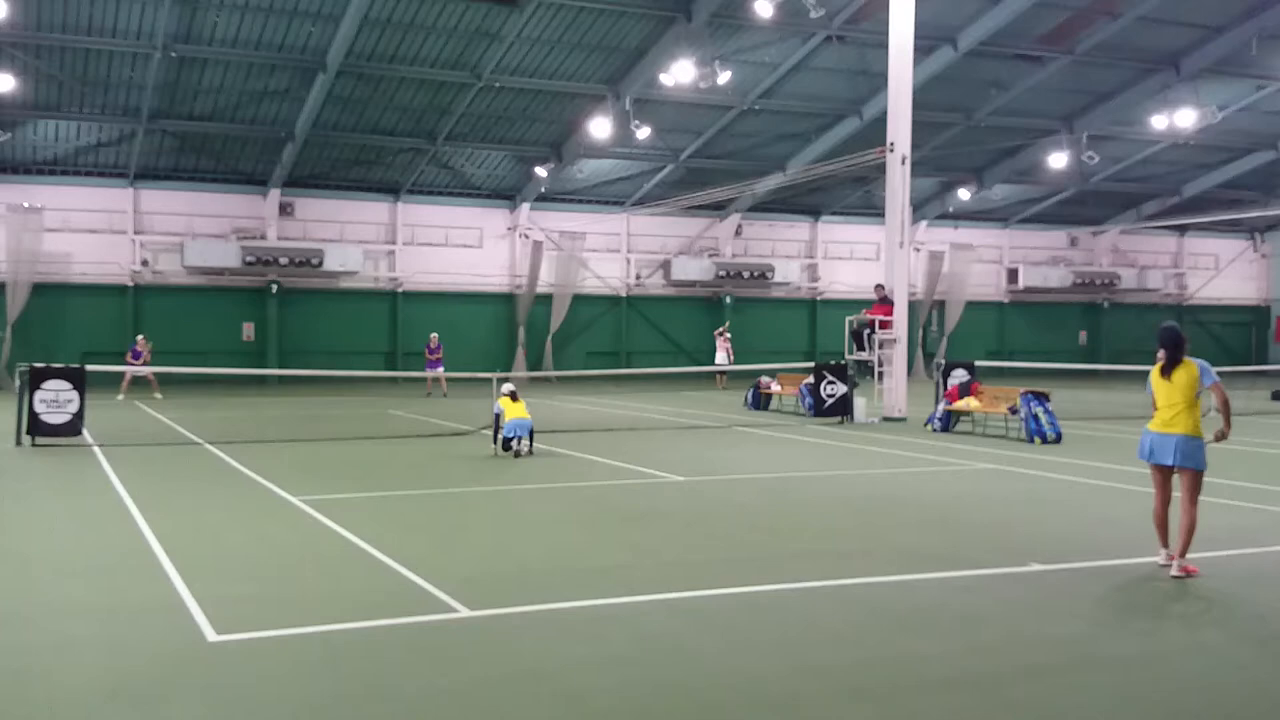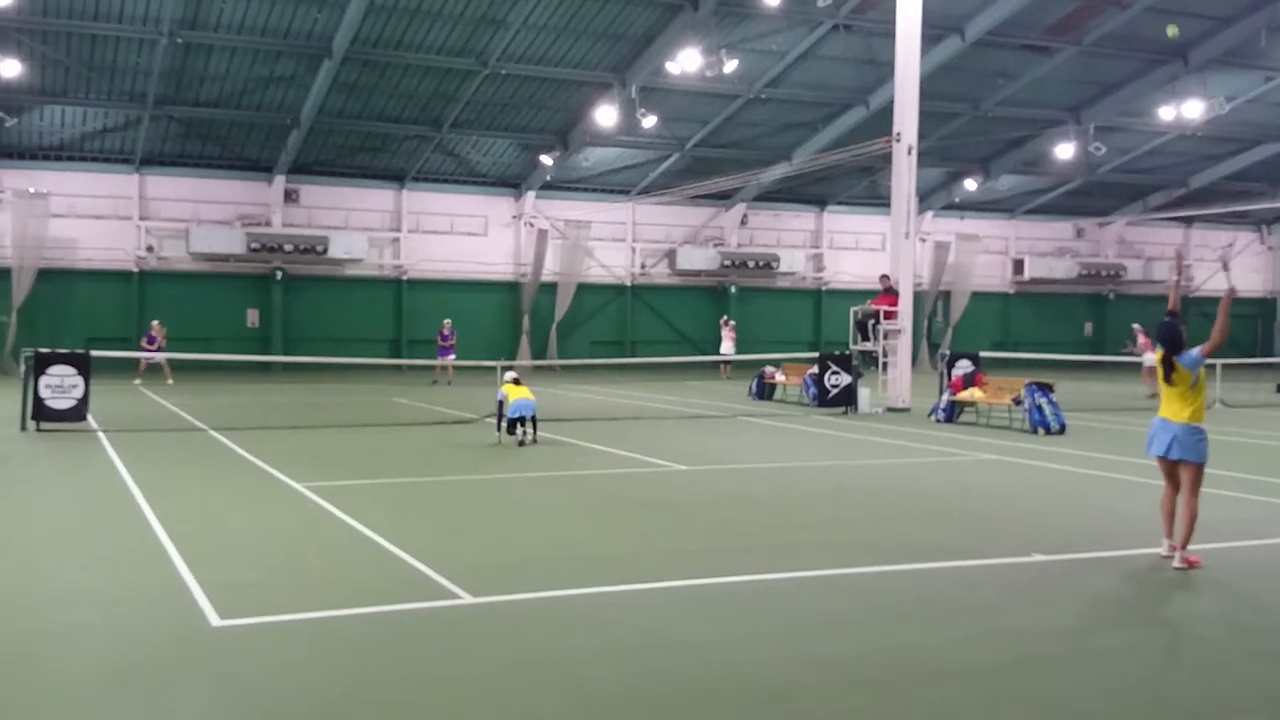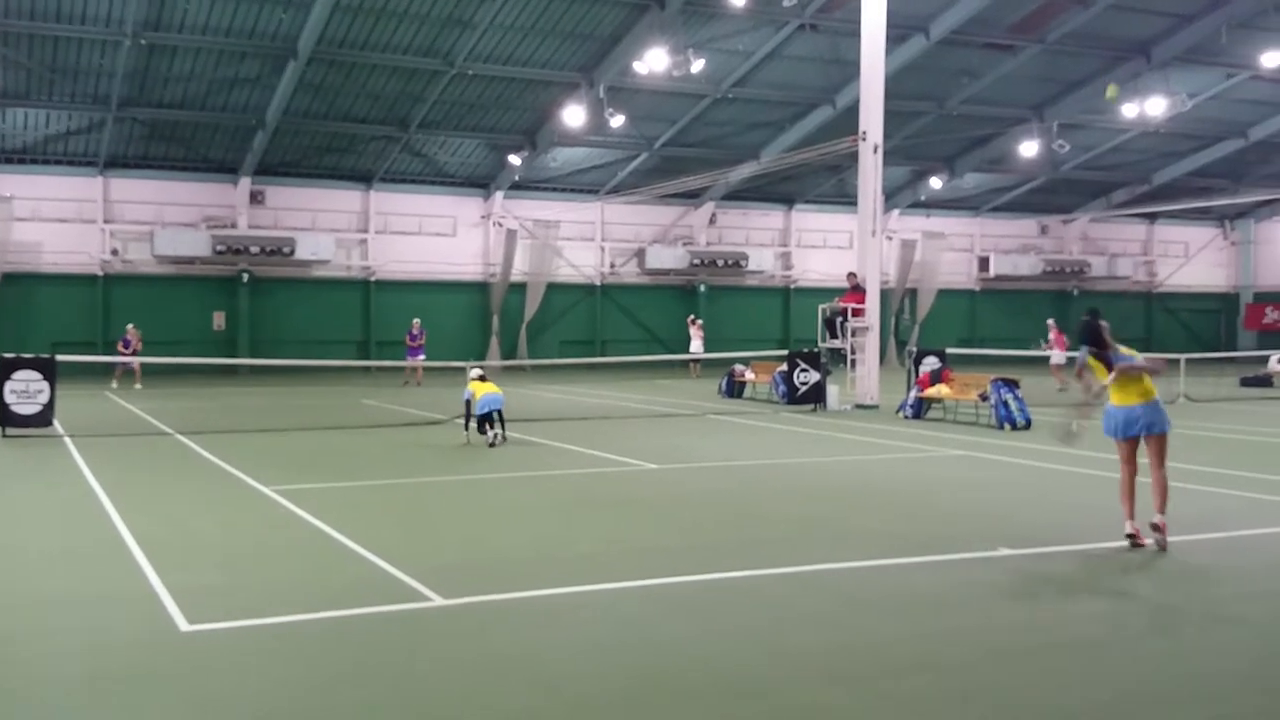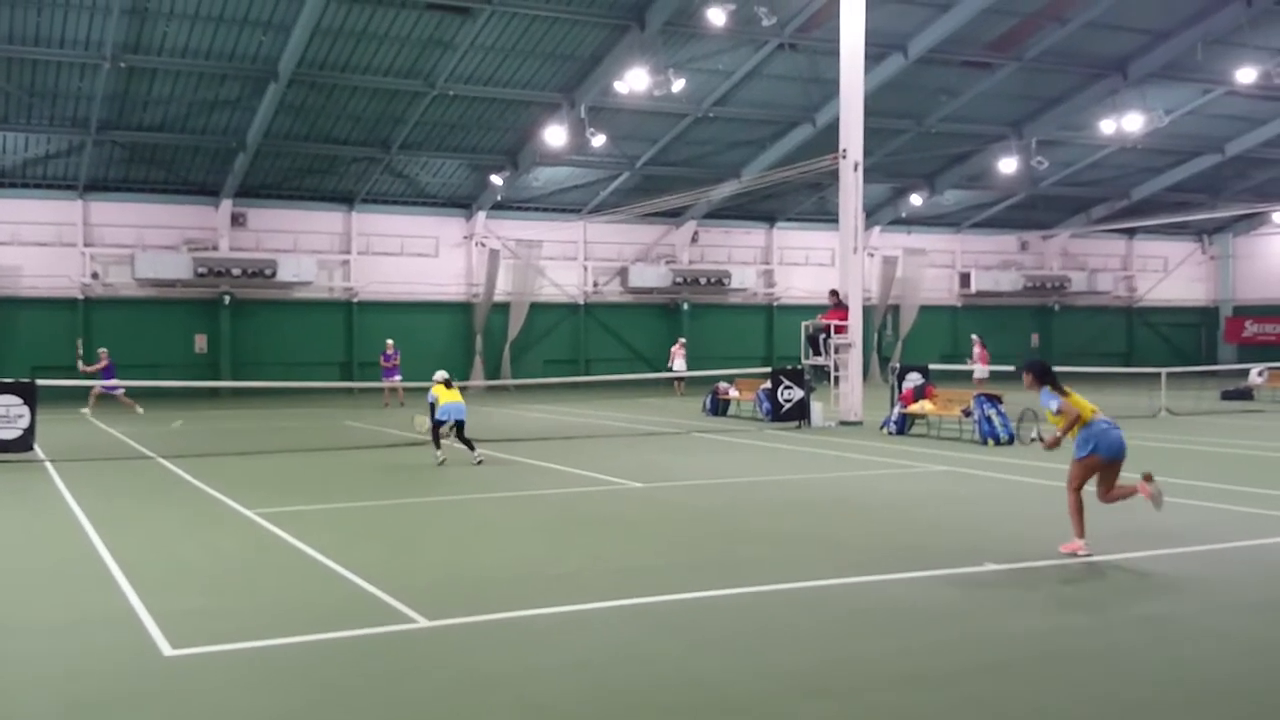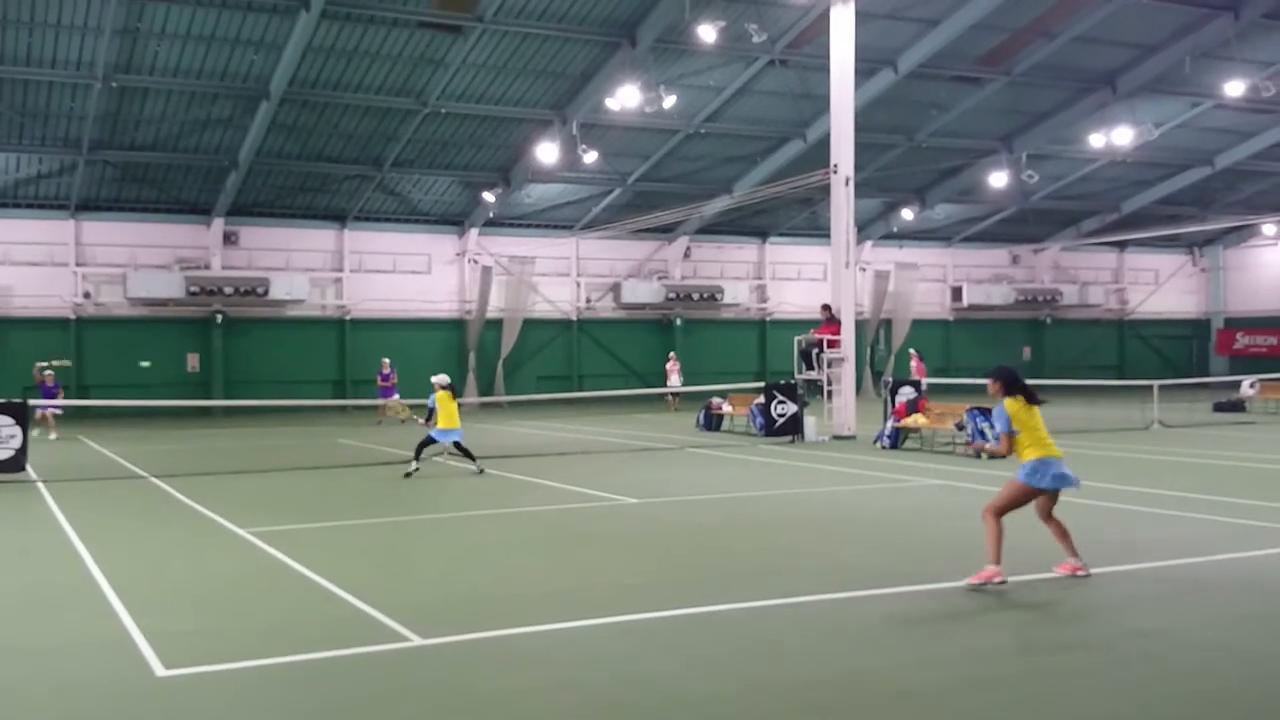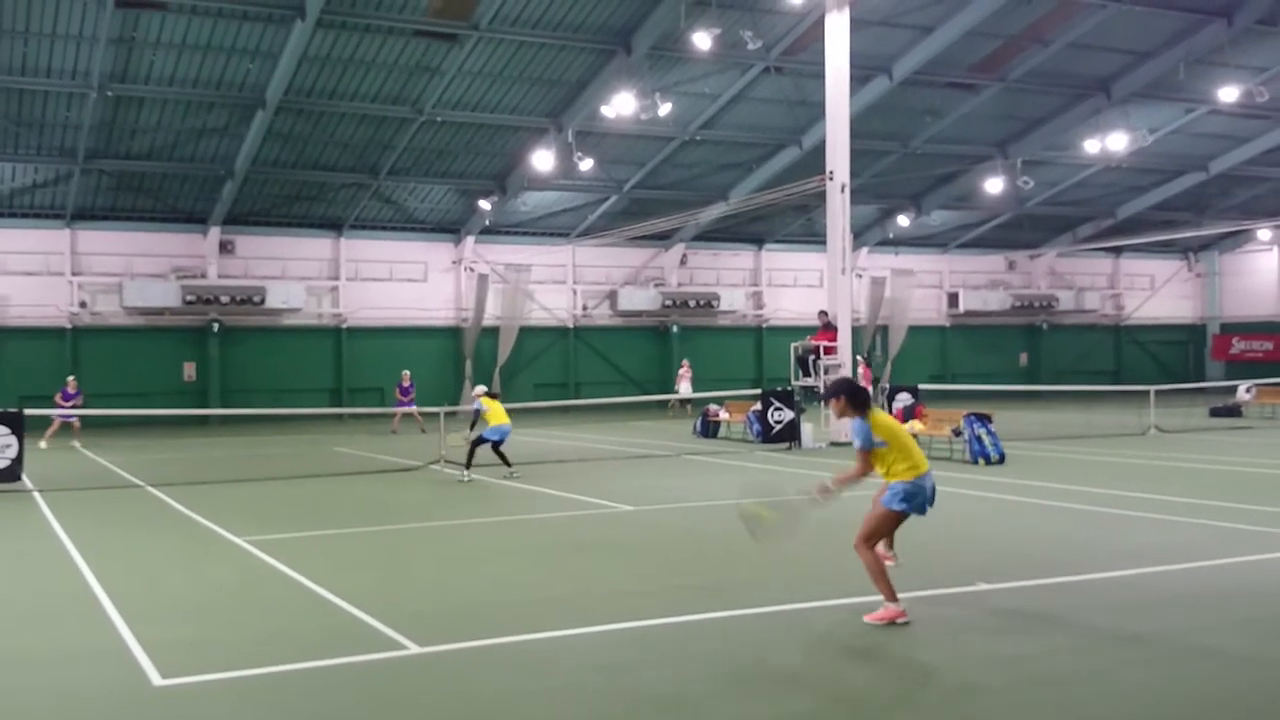
dt=0.7s
person 1, frame 1
left shoulder: (1155, 371)
right shoulder: (1198, 367)
right elbow: (1221, 397)
right wrist: (1226, 425)
left hip: (1156, 437)
right hip: (1186, 441)
left knee: (1161, 498)
right knee: (1189, 504)
left ankle: (1164, 552)
right ankle: (1179, 562)
person 1, frame 2
left shoulder: (1161, 355)
right shoulder: (1188, 361)
left elbow: (1172, 312)
right elbow: (1217, 340)
left wrist: (1178, 277)
right wrist: (1226, 303)
left hip: (1162, 429)
right hip: (1187, 433)
left knee: (1171, 489)
right knee: (1190, 495)
left ankle: (1168, 543)
right ankle: (1181, 554)
person 1, frame 3
left shoulder: (1089, 355)
right shoulder: (1121, 355)
left elbow: (1080, 365)
right elbow: (1155, 370)
left hip: (1120, 414)
right hip: (1148, 412)
left knee: (1128, 471)
right knee: (1157, 470)
left ankle: (1129, 526)
right ankle: (1159, 521)
person 1, frame 4
left shoulder: (1046, 394)
right shoulder: (1056, 391)
left elbow: (1074, 414)
left wrist: (1058, 436)
right wrist: (1056, 439)
left hip: (1097, 438)
right hip: (1111, 434)
left knee: (1073, 487)
right knee: (1105, 495)
left ankle: (1079, 542)
right ankle: (1143, 486)
person 1, frame 5
left shoulder: (1002, 409)
right shoulder: (1029, 404)
left elbow: (1004, 450)
left wrist: (987, 447)
right wrist: (992, 448)
left hip: (1037, 468)
right hip: (1055, 465)
left knee: (992, 511)
right knee: (1045, 515)
left ankle: (993, 570)
right ankle: (1075, 562)
person 1, frame 6
left shoulder: (861, 425)
right shoulder: (871, 416)
left elbow: (863, 470)
right elbow: (870, 465)
left wrist: (834, 485)
right wrist: (843, 483)
left hip: (907, 486)
right hip: (909, 481)
left knee: (863, 544)
right knee: (878, 504)
left ankle: (894, 607)
right ankle: (888, 550)
